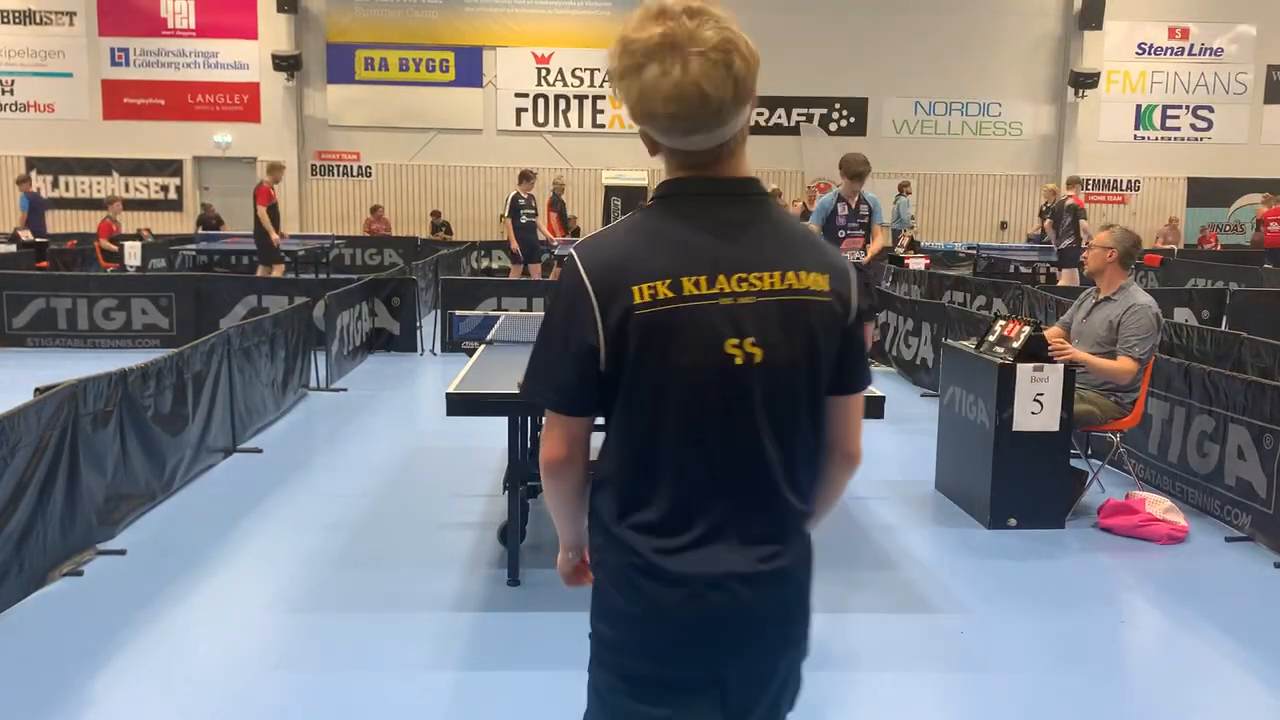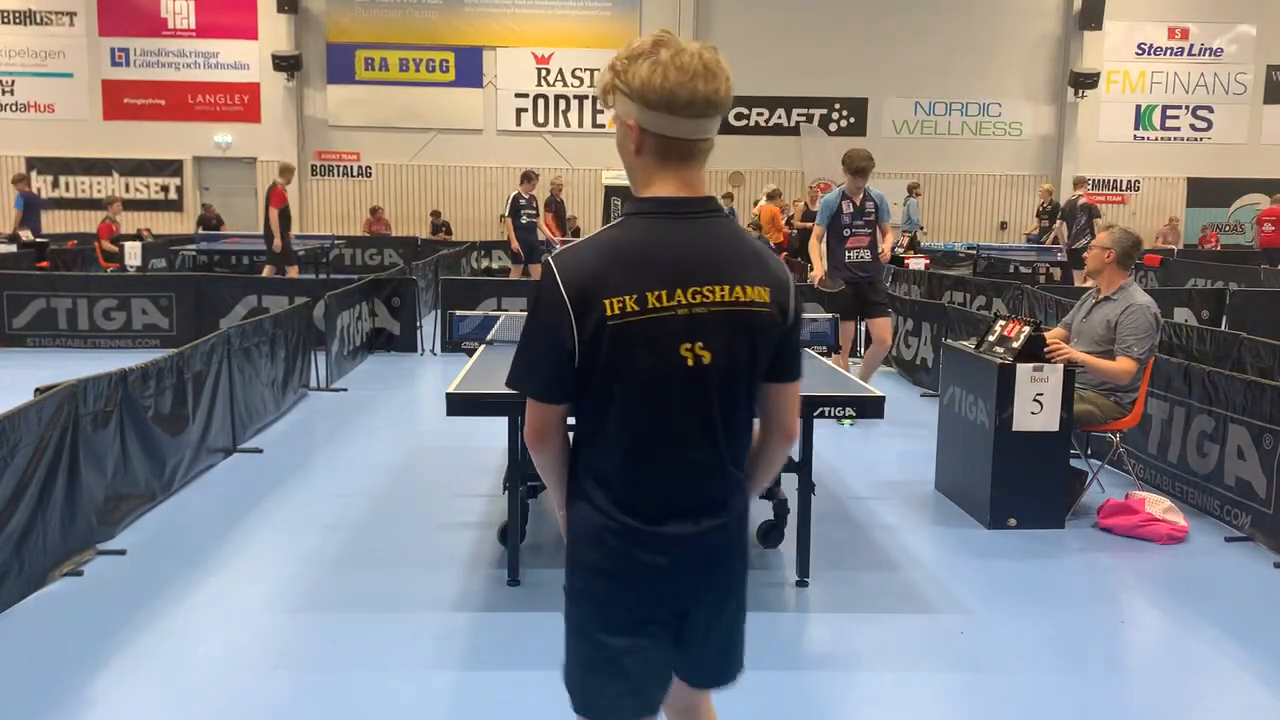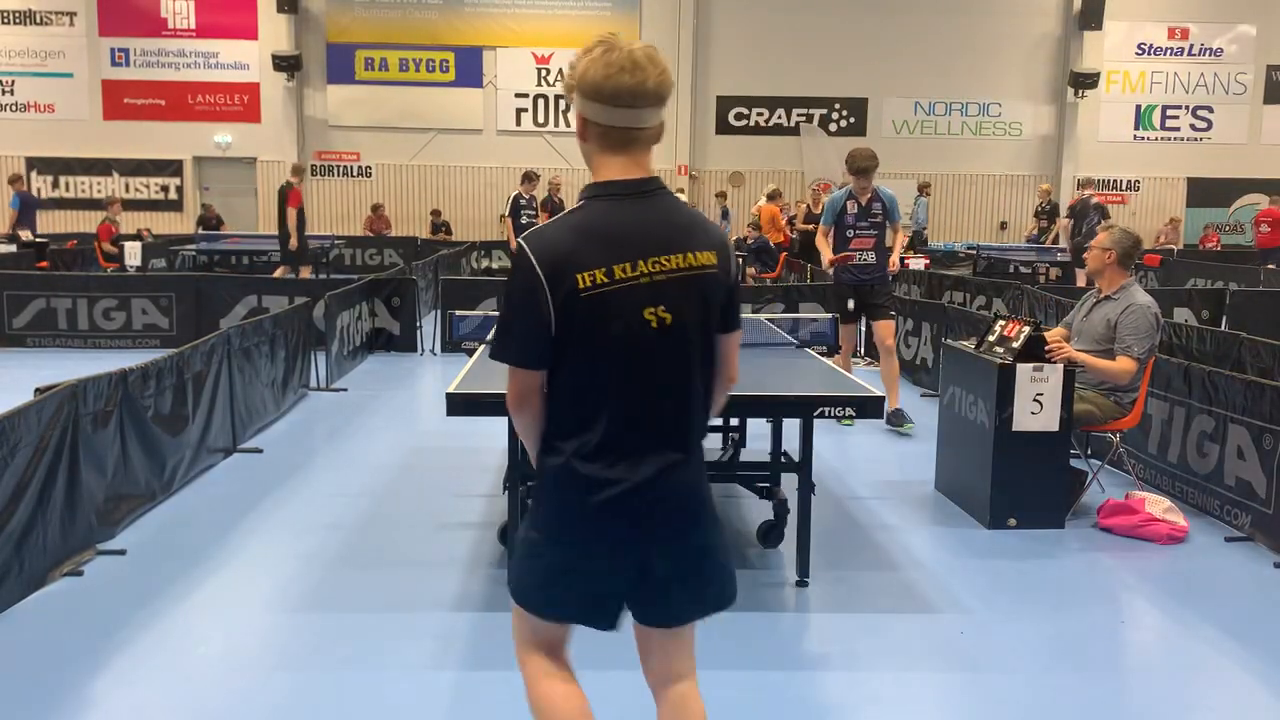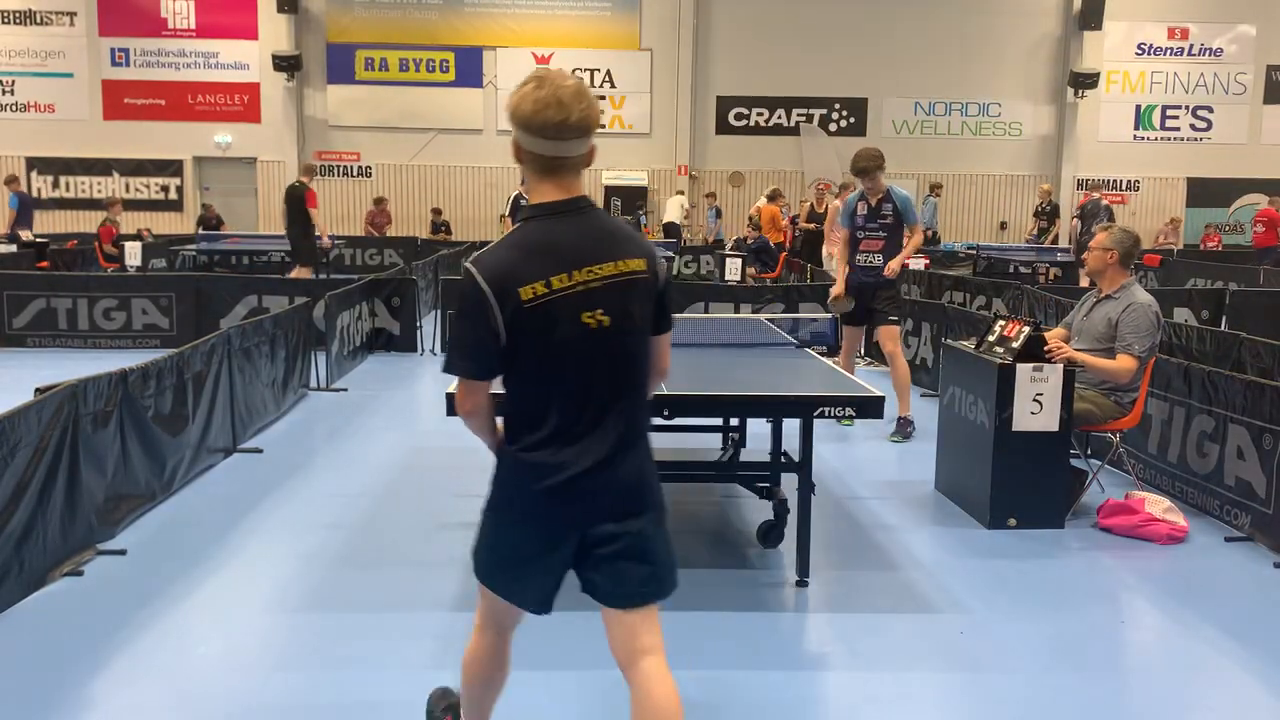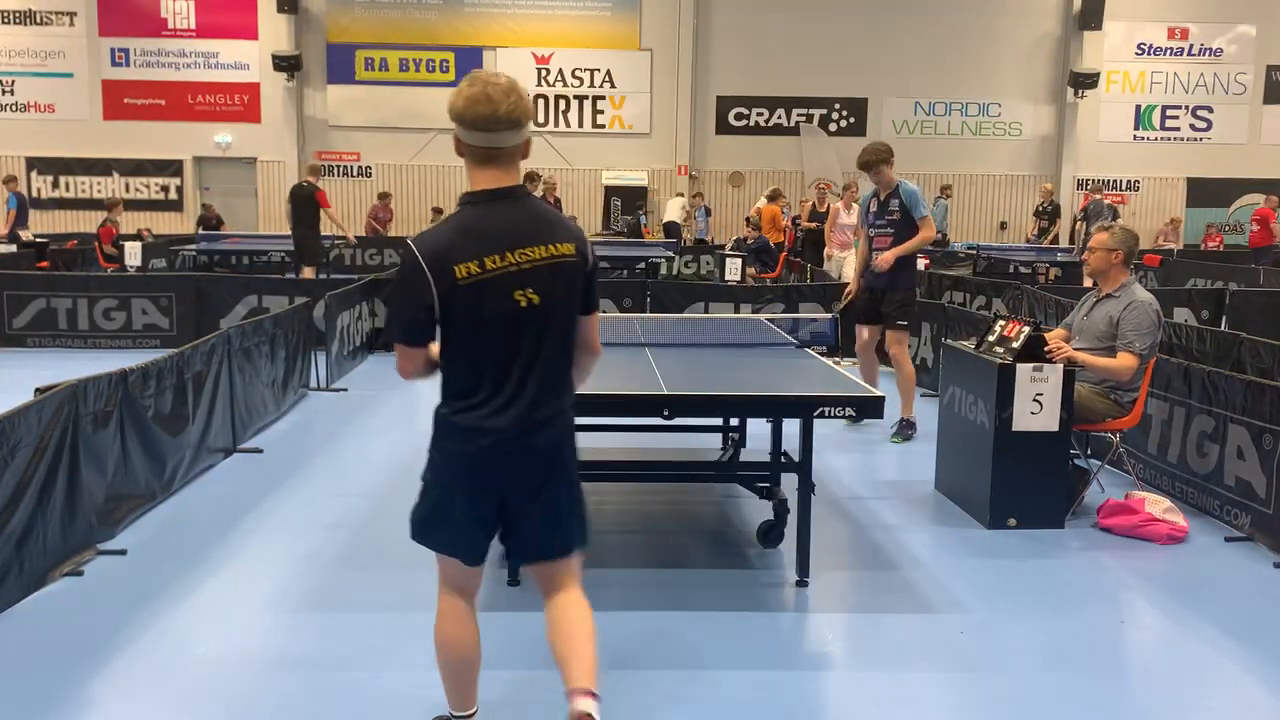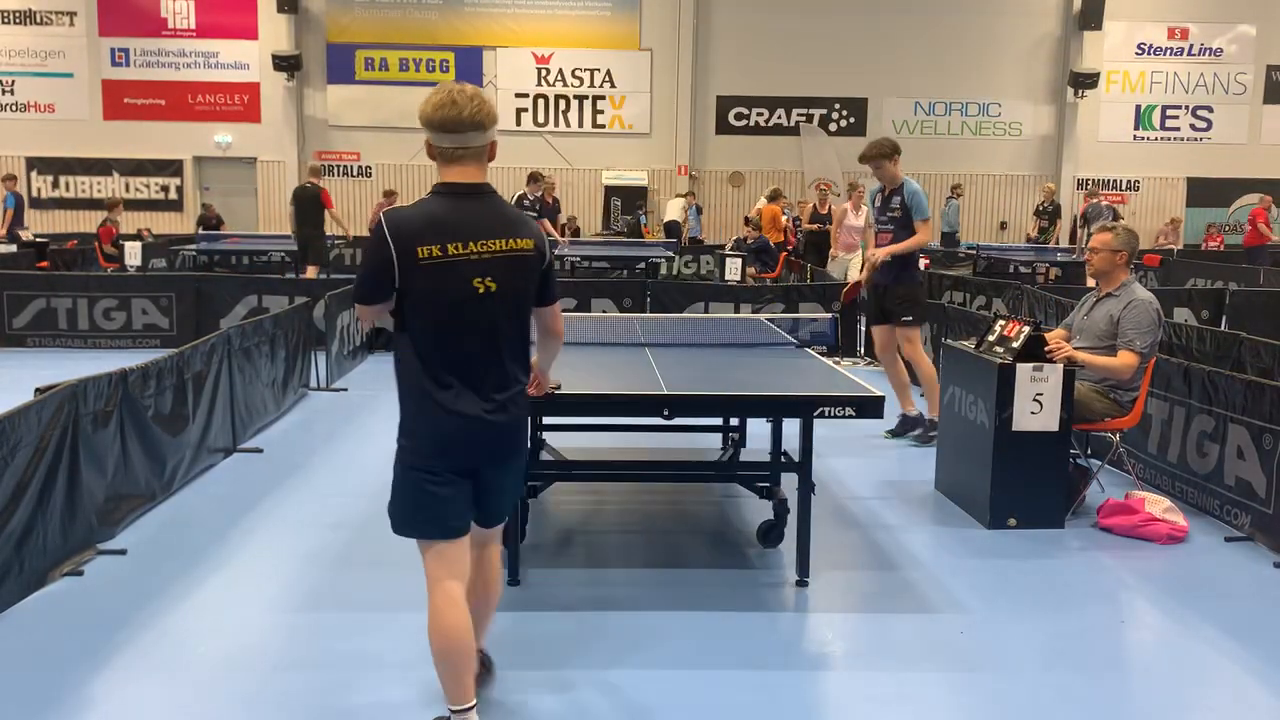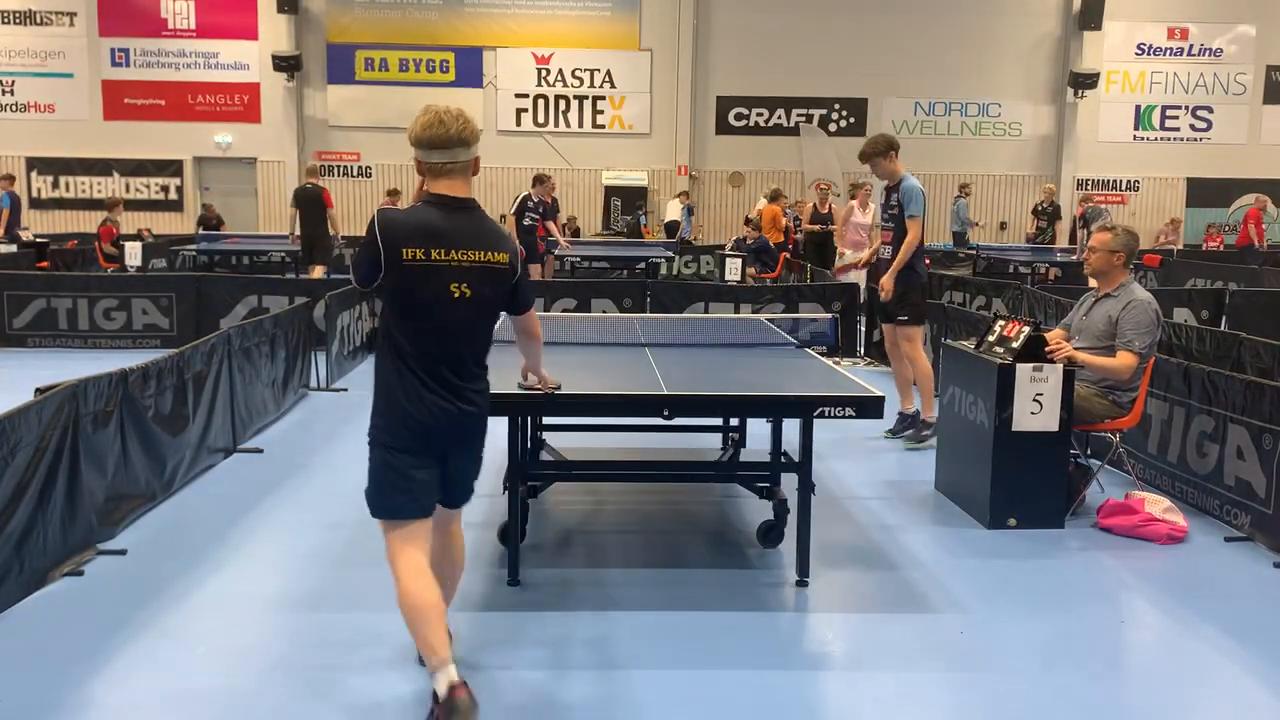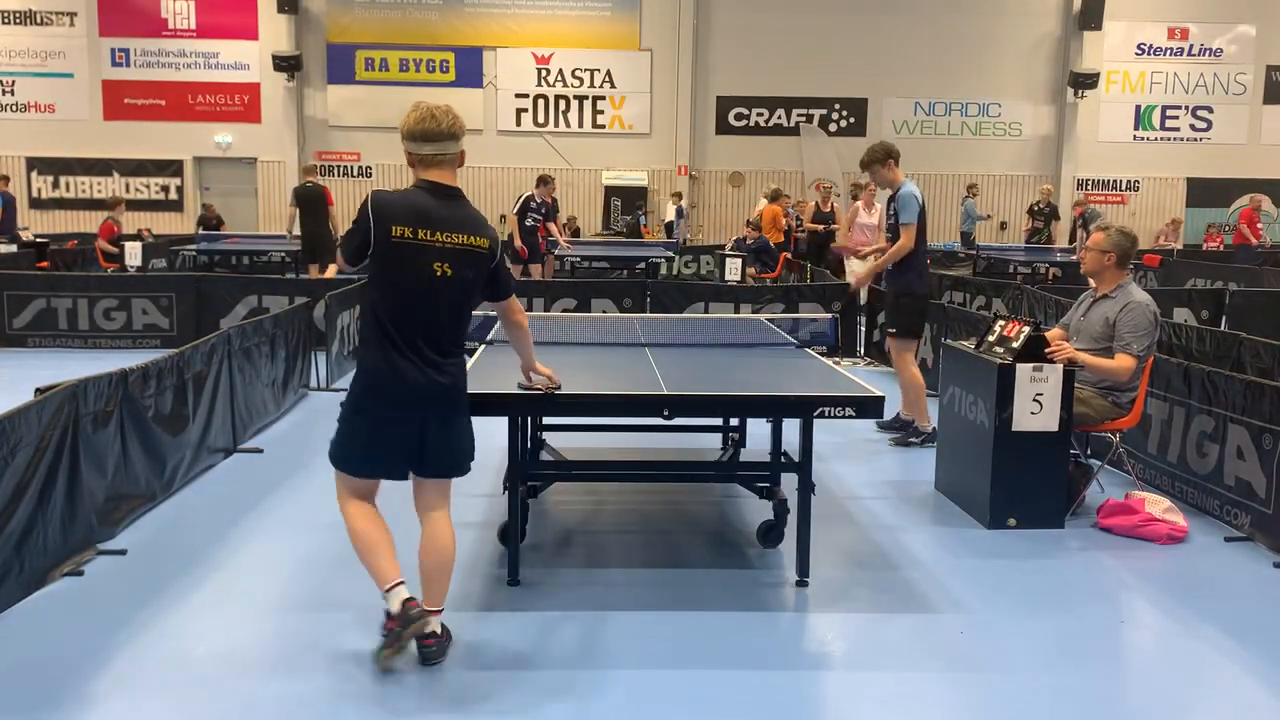
dt=0.2s
person 1, frame 1
left shoulder: (600, 265)
right shoulder: (826, 268)
left elbow: (559, 453)
right elbow: (845, 450)
left wrist: (574, 540)
left hip: (649, 593)
right hip: (777, 591)
person 1, frame 2
left shoulder: (577, 272)
right shoulder: (766, 272)
left elbow: (542, 429)
right elbow: (782, 429)
left wrist: (571, 508)
left hip: (612, 550)
right hip: (718, 545)
person 1, frame 3
left shoulder: (546, 250)
right shoulder: (707, 239)
left elbow: (524, 396)
right elbow: (724, 371)
left hip: (580, 494)
right hip: (680, 494)
left knee: (540, 643)
person 1, frame 4
left shoulder: (491, 271)
right shoulder: (638, 250)
left elbow: (471, 404)
right elbow: (658, 370)
left hip: (534, 485)
right hip: (626, 479)
left knee: (495, 620)
right knee: (643, 654)
person 1, frame 5
left shoulder: (431, 251)
right shoulder: (569, 235)
left elbow: (410, 365)
right elbow: (589, 348)
left hip: (467, 449)
right hip: (548, 444)
left knee: (457, 593)
right knee: (562, 586)
person 1, frame 6
left shoulder: (398, 227)
right shoulder: (529, 232)
left elbow: (369, 312)
right elbow: (553, 329)
right wrist: (538, 372)
left hip: (434, 428)
right hip: (505, 423)
left knee: (446, 574)
right knee: (487, 541)
right ankle: (474, 655)
person 1, frame 7
left shoulder: (391, 226)
right shoulder: (502, 244)
left elbow: (363, 279)
right elbow: (529, 330)
right wrist: (535, 368)
left hip: (404, 419)
right hip: (468, 414)
left knee: (409, 552)
right knee: (446, 525)
right ankle: (438, 641)
person 1, frame 8
left shoulder: (381, 207)
right shoulder: (484, 233)
left elbow: (347, 261)
right elbow: (513, 317)
right wrist: (531, 366)
left hip: (382, 386)
right hip: (446, 390)
left knee: (356, 495)
right knee: (435, 509)
left ankle: (400, 603)
right ankle: (431, 624)
person 2, frame 1
left shoulder: (871, 201)
right shoulder: (826, 203)
left elbow: (878, 237)
left wrist: (872, 250)
left hip: (863, 276)
left knee: (865, 340)
person 2, frame 2
left shoulder: (878, 199)
right shoulder: (831, 201)
left elbow: (887, 231)
right elbow: (816, 239)
left wrist: (886, 246)
right wrist: (818, 267)
left hip: (872, 276)
right hip: (840, 279)
left knee: (884, 342)
right knee: (844, 345)
left ankle: (861, 384)
person 2, frame 3
left shoulder: (887, 198)
right shoulder: (837, 201)
left elbow: (897, 231)
right elbow: (822, 235)
left wrist: (895, 253)
right wrist: (826, 254)
left hip: (878, 281)
right hip: (847, 282)
left knee: (888, 344)
right knee: (846, 346)
left ankle: (894, 409)
person 2, frame 4
left shoulder: (901, 199)
right shoulder: (851, 203)
left elbow: (917, 236)
right elbow: (844, 243)
left wrist: (898, 260)
right wrist: (839, 280)
left hip: (886, 285)
right hip: (856, 283)
left knee: (892, 349)
right knee: (849, 348)
left ankle: (905, 418)
person 2, frame 5
left shoulder: (909, 193)
right shoulder: (867, 199)
left elbow: (929, 233)
left wrist: (894, 253)
right wrist: (856, 279)
left hip: (900, 284)
right hip: (872, 283)
left knee: (896, 352)
right knee: (863, 346)
left ankle: (907, 417)
person 2, frame 6
left shoulder: (912, 191)
right shoulder: (876, 195)
left elbow: (924, 236)
left wrist: (887, 252)
right wrist: (866, 270)
left hip: (905, 281)
right hip: (881, 283)
left knee: (912, 350)
right knee: (884, 352)
left ankle: (937, 418)
right ankle: (910, 414)
person 2, frame 7
left shoulder: (910, 187)
right shoulder: (888, 189)
left elbow: (913, 236)
left wrist: (890, 275)
right wrist: (871, 254)
left hip: (908, 279)
right hip: (893, 279)
left knee: (911, 348)
right knee: (893, 349)
left ankle: (930, 418)
right ankle: (908, 412)
person 2, frame 8
left shoulder: (907, 194)
right shoulder: (896, 195)
left elbow: (907, 243)
left wrist: (870, 269)
right wrist: (874, 250)
left hip: (910, 288)
right hip: (901, 286)
left knee: (903, 359)
right knee: (898, 353)
left ankle: (924, 427)
right ankle: (907, 416)
person 3, frame 1
left shoulder: (1139, 308)
right shoulder: (1088, 296)
left elbow: (1125, 373)
right elbow: (1055, 335)
left wrist: (1080, 357)
left hip: (1107, 399)
person 3, frame 2
left shoulder: (1138, 308)
right shoulder: (1090, 297)
left elbow: (1124, 372)
right elbow: (1059, 335)
left wrist: (1079, 358)
right wrist: (1025, 339)
left hip: (1106, 399)
right hip: (1069, 386)
left knee: (1038, 411)
right knee: (1019, 395)
person 3, frame 3
left shoulder: (1138, 308)
right shoulder: (1091, 297)
left elbow: (1124, 373)
right elbow: (1059, 335)
left wrist: (1079, 357)
left hip: (1106, 398)
person 3, frame 4
left shoulder: (1139, 306)
right shoulder: (1091, 298)
left elbow: (1124, 372)
right elbow: (1059, 335)
left wrist: (1079, 358)
left hip: (1107, 398)
person 3, frame 5
left shoulder: (1139, 305)
right shoulder: (1091, 298)
left elbow: (1124, 369)
right elbow: (1059, 336)
left wrist: (1079, 357)
right wrist: (1025, 340)
left hip: (1108, 398)
right hip: (1070, 384)
left knee: (1036, 402)
person 3, frame 6
left shoulder: (1139, 304)
right shoulder: (1091, 298)
left elbow: (1125, 368)
right elbow: (1059, 336)
left wrist: (1079, 357)
left hip: (1108, 396)
person 3, frame 7
left shoulder: (1138, 304)
right shoulder: (1090, 297)
left elbow: (1124, 368)
right elbow: (1057, 336)
left wrist: (1079, 358)
left hip: (1106, 397)
person 3, frame 8
left shoulder: (1136, 306)
right shoulder: (1088, 297)
left elbow: (1123, 370)
right elbow: (1056, 336)
left wrist: (1080, 358)
left hip: (1105, 398)
